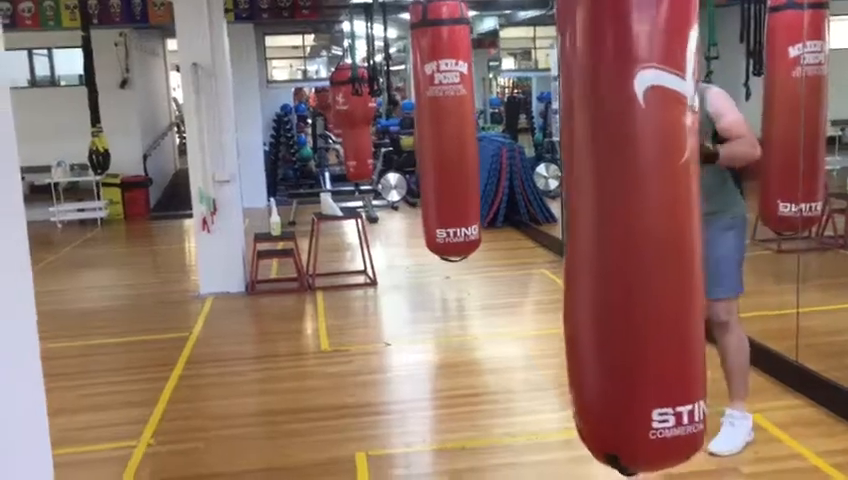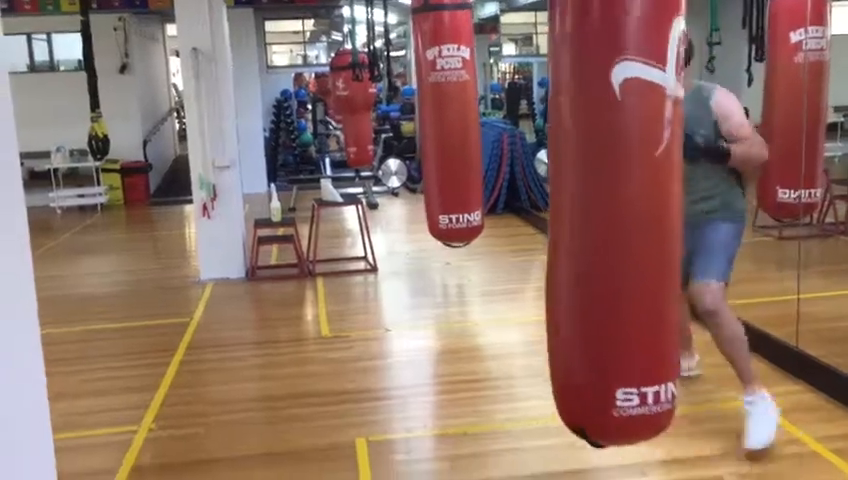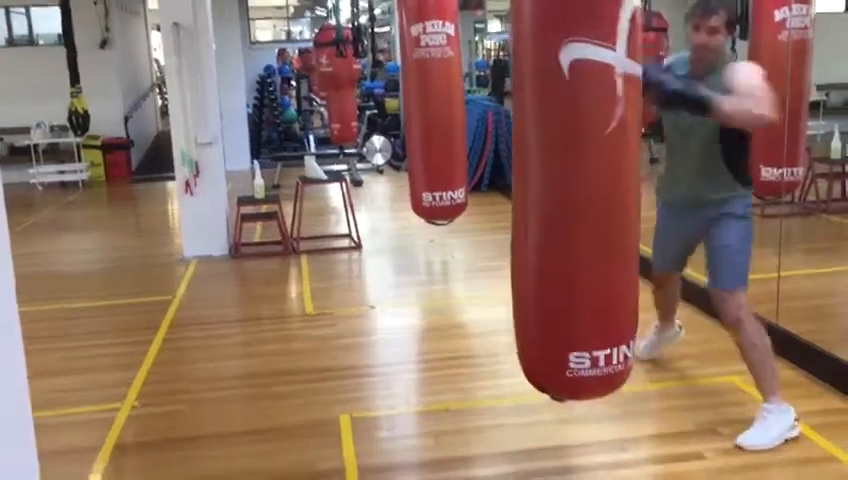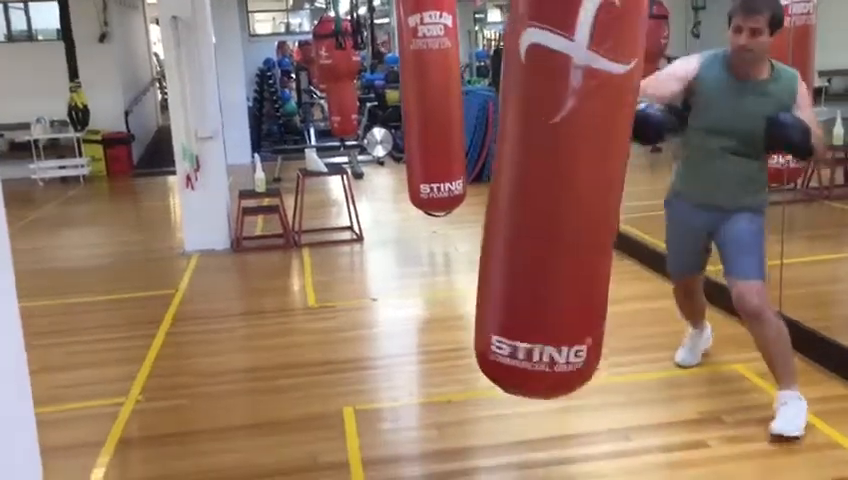
dt=0.3s
person 1, frame 1
left shoulder: (710, 99)
left elbow: (751, 149)
left wrist: (707, 152)
left hip: (721, 220)
left knee: (722, 315)
left ankle: (738, 416)
person 1, frame 2
left shoulder: (715, 100)
left elbow: (759, 153)
left wrist: (715, 150)
left hip: (719, 216)
right hip: (676, 219)
left knee: (708, 300)
left ankle: (757, 399)
right ankle: (684, 357)
person 1, frame 3
left shoulder: (742, 75)
right shoulder: (671, 67)
left elbow: (762, 115)
left wrist: (699, 99)
left hip: (728, 207)
right hip: (677, 201)
left knee: (732, 309)
right knee: (662, 277)
left ankle: (779, 412)
right ankle: (664, 328)
person 1, frame 4
left shoulder: (790, 84)
right shoulder: (696, 69)
left elbow: (815, 147)
right elbow: (643, 93)
left wrist: (800, 137)
right wrist: (639, 111)
left hip: (742, 208)
right hip: (688, 202)
left knee: (752, 302)
right knee: (684, 285)
left ankle: (790, 397)
right ankle: (699, 333)
